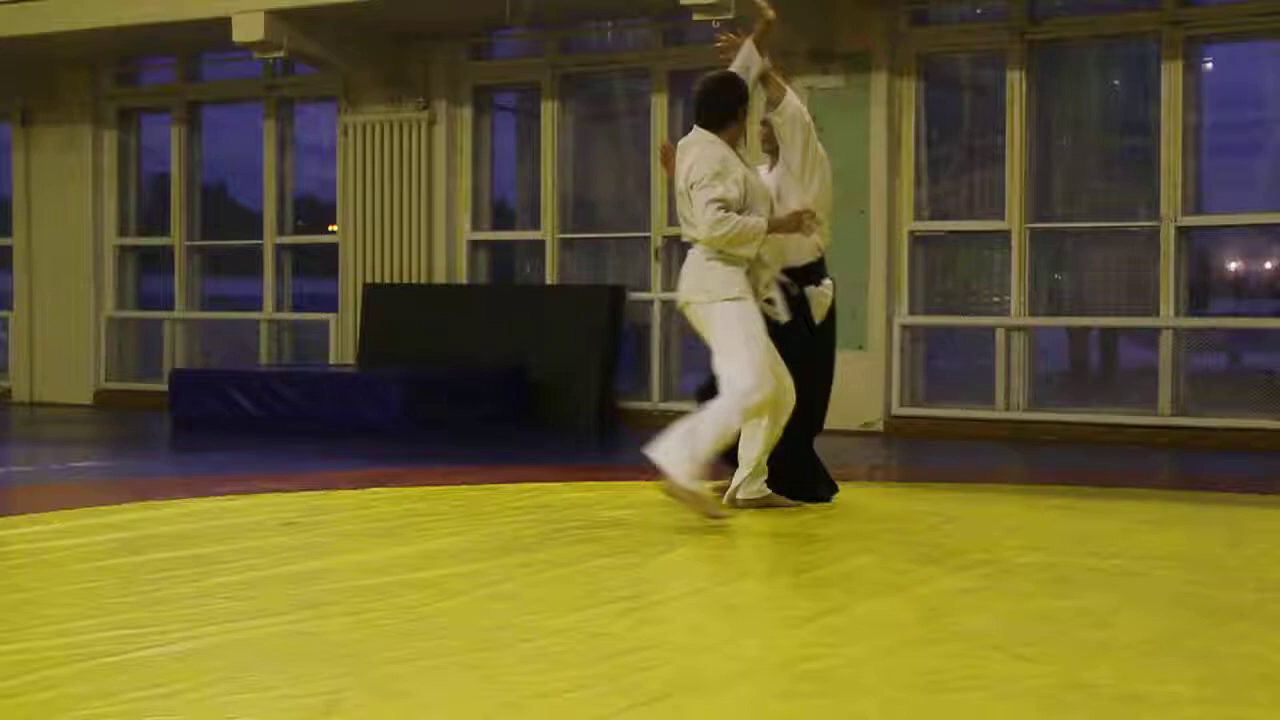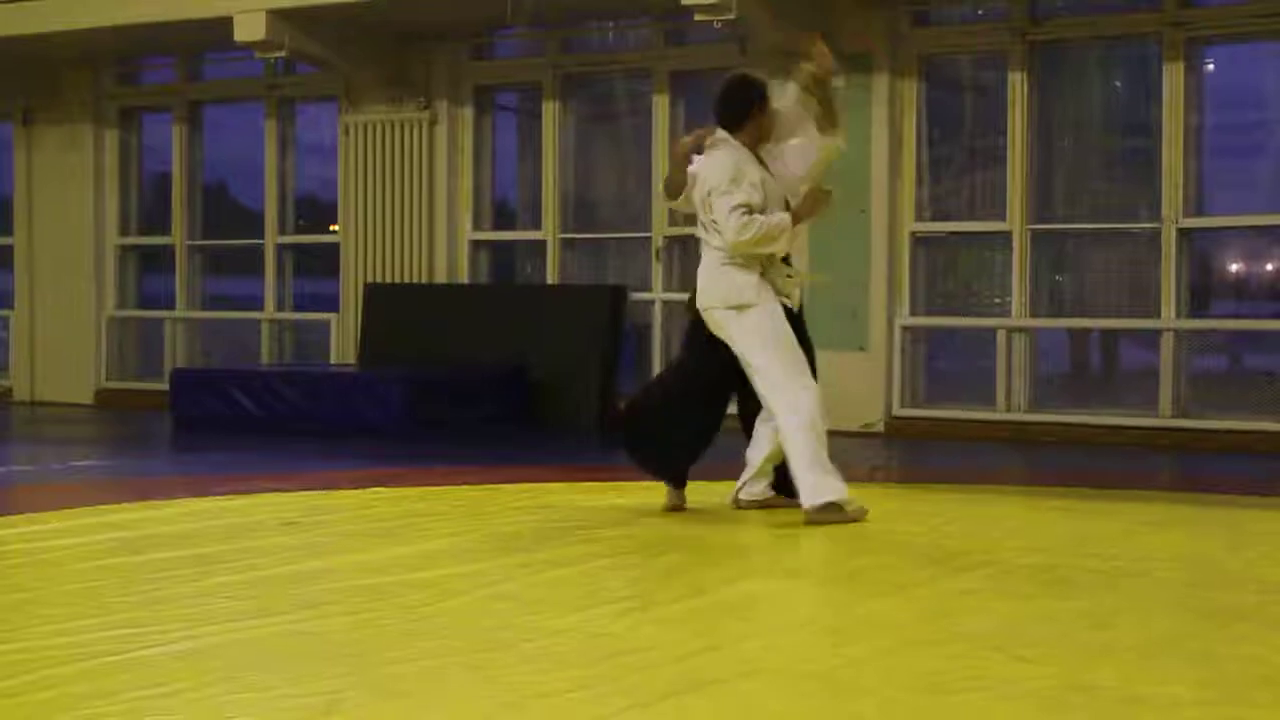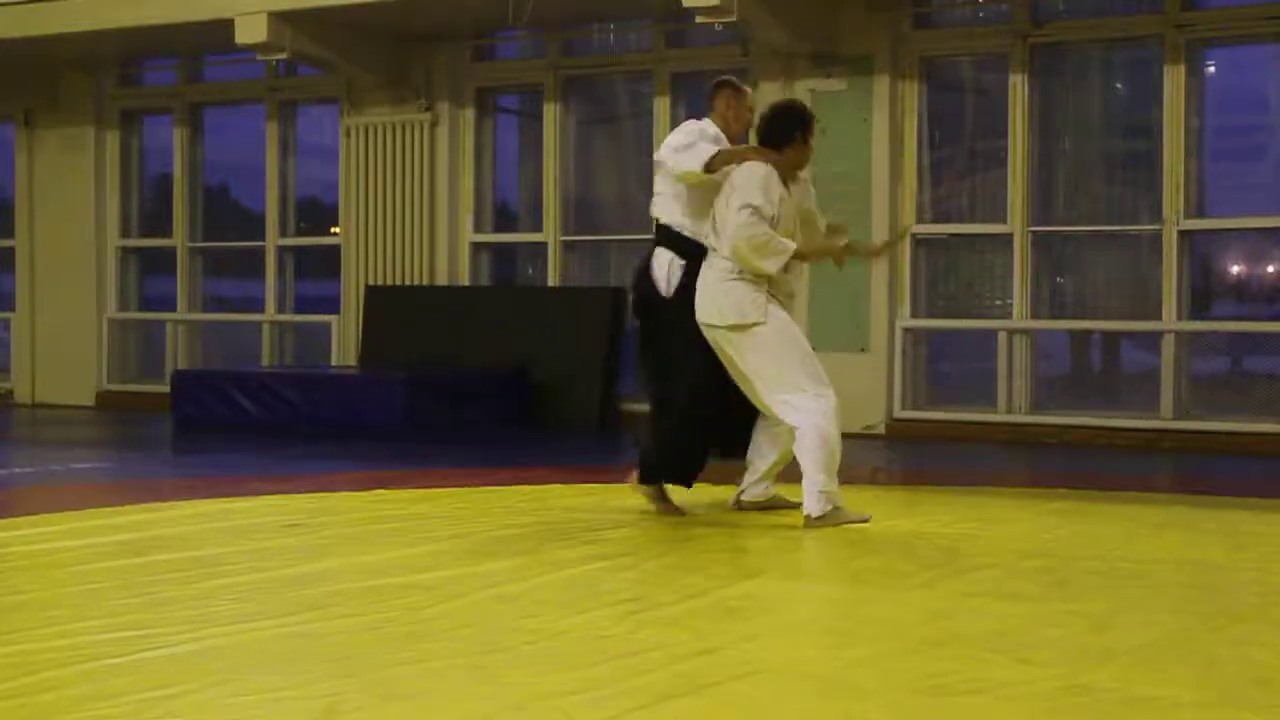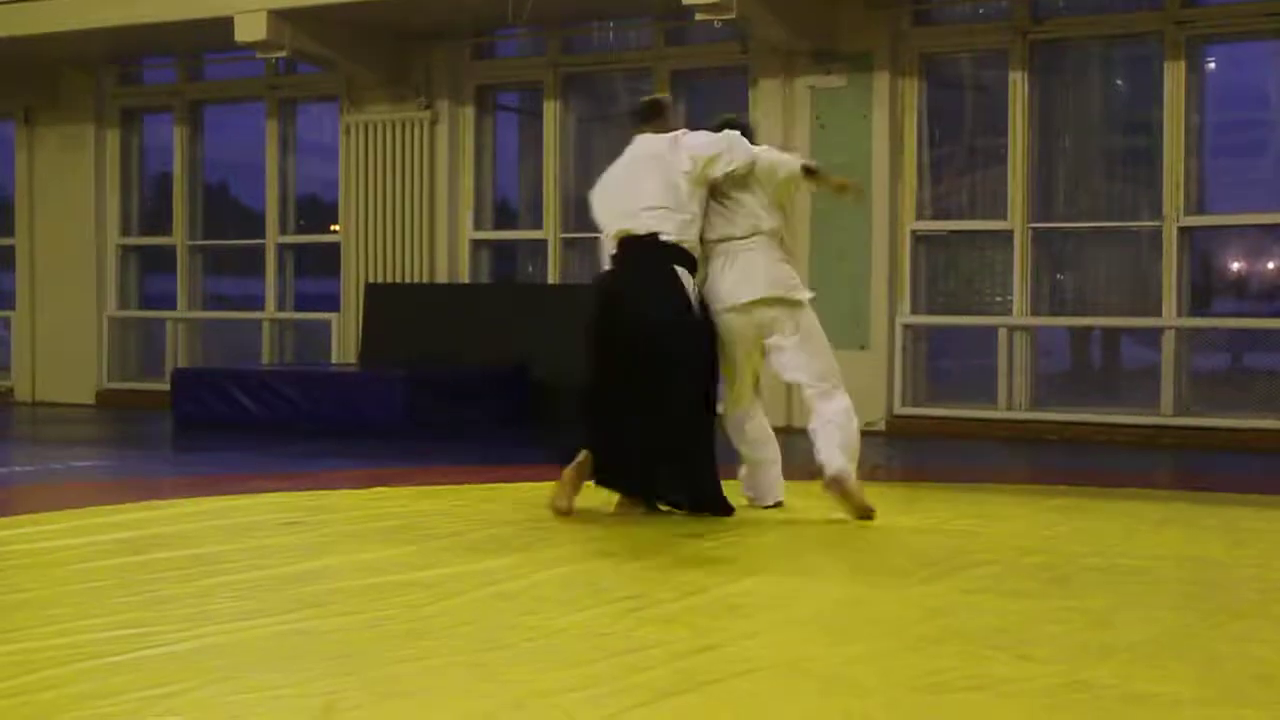
dt=0.2s
person 1, frame 1
left shoulder: (806, 163)
right shoulder: (764, 173)
left elbow: (791, 108)
left wrist: (747, 49)
left hip: (802, 303)
left knee: (791, 398)
left ankle: (796, 482)
person 1, frame 2
left shoulder: (786, 157)
left elbow: (825, 130)
right elbow: (677, 194)
left wrist: (819, 82)
right wrist: (681, 161)
right knee: (697, 379)
left ankle: (782, 484)
right ankle: (675, 479)
person 1, frame 3
left shoulder: (724, 150)
right shoulder: (691, 134)
right elbow: (689, 164)
right wrist: (743, 153)
left hip: (694, 277)
right hip: (675, 275)
left knee: (717, 379)
right knee: (690, 380)
right ankle: (655, 475)
person 1, frame 4
left shoulder: (608, 181)
right shoulder: (678, 147)
right elbow: (739, 156)
left hip: (620, 286)
right hip: (666, 284)
left knee: (622, 390)
right knee: (680, 393)
left ankle: (585, 465)
right ankle: (634, 491)
person 2, frame 1
left shoulder: (708, 145)
right shoulder: (706, 154)
right elbow: (713, 226)
right wrist: (777, 224)
left hip: (730, 281)
right hip: (718, 284)
left knee: (779, 393)
right knee: (751, 388)
left ankle: (749, 486)
right ankle: (678, 464)
person 2, frame 2
left shoulder: (744, 149)
right shoulder: (721, 161)
right elbow: (737, 232)
right wrist: (796, 214)
left hip: (751, 286)
right hip: (735, 288)
left knee: (782, 394)
right knee: (796, 389)
left ankle: (752, 488)
right ankle: (822, 497)
person 2, frame 3
left shoulder: (794, 183)
right shoulder: (752, 176)
left elbow: (813, 227)
right elbow: (745, 240)
left wrist: (852, 248)
right wrist: (802, 252)
left hip: (718, 303)
right hip: (739, 303)
left knee: (781, 403)
right knee: (813, 399)
left ankle: (757, 488)
right ankle: (822, 504)
person 2, frame 4
right shoulder: (754, 164)
right elbow: (778, 162)
right wrist: (818, 175)
left hip: (724, 299)
right hip: (770, 287)
left knee: (739, 400)
right knee: (826, 389)
left ankle: (765, 489)
right ankle: (839, 472)
